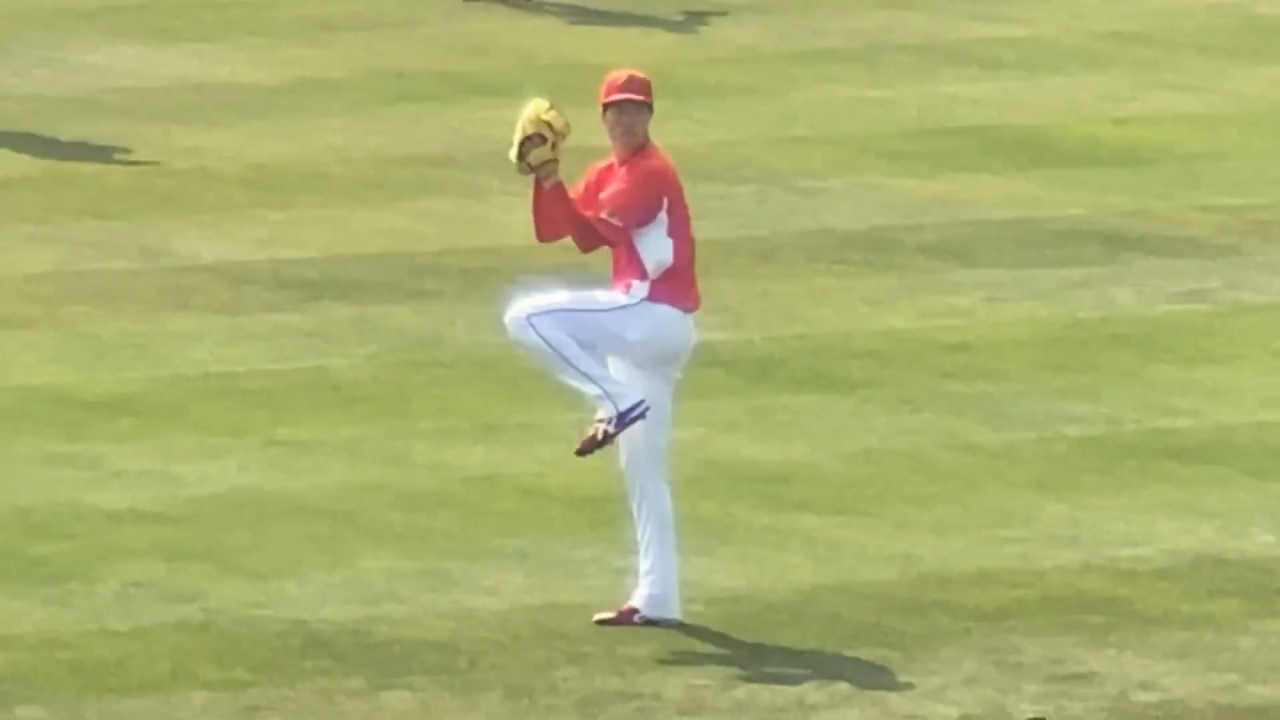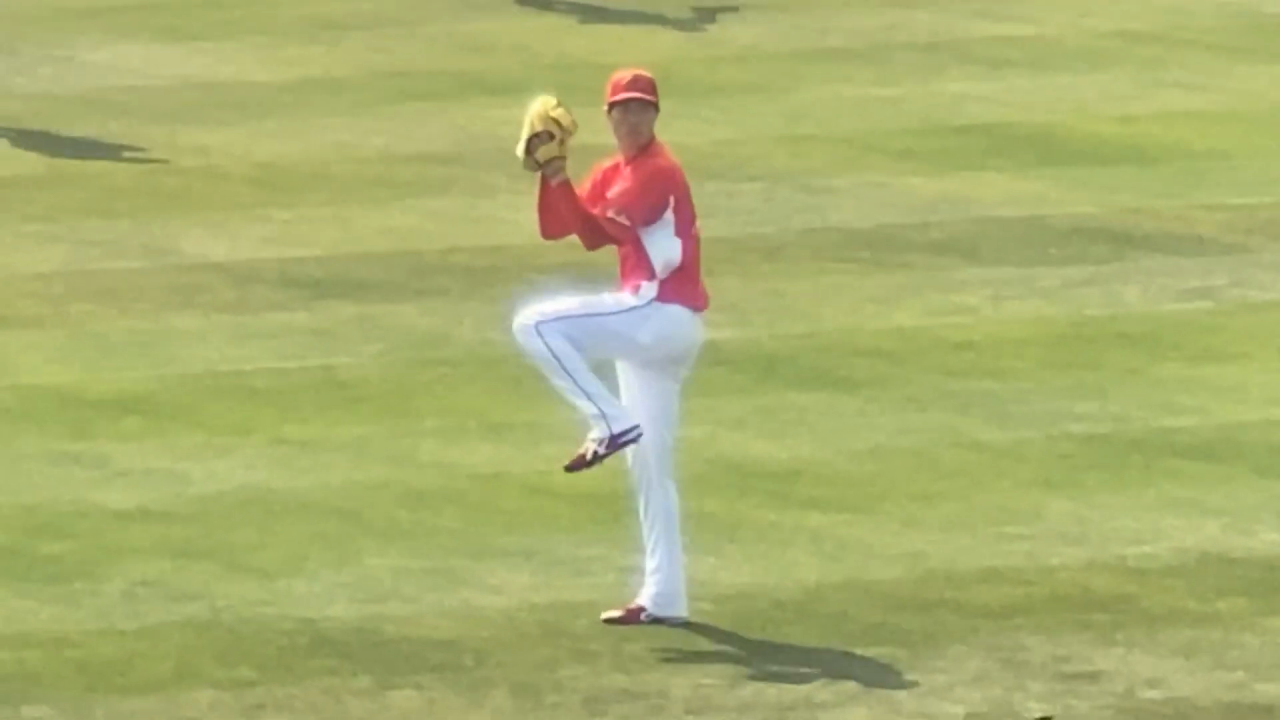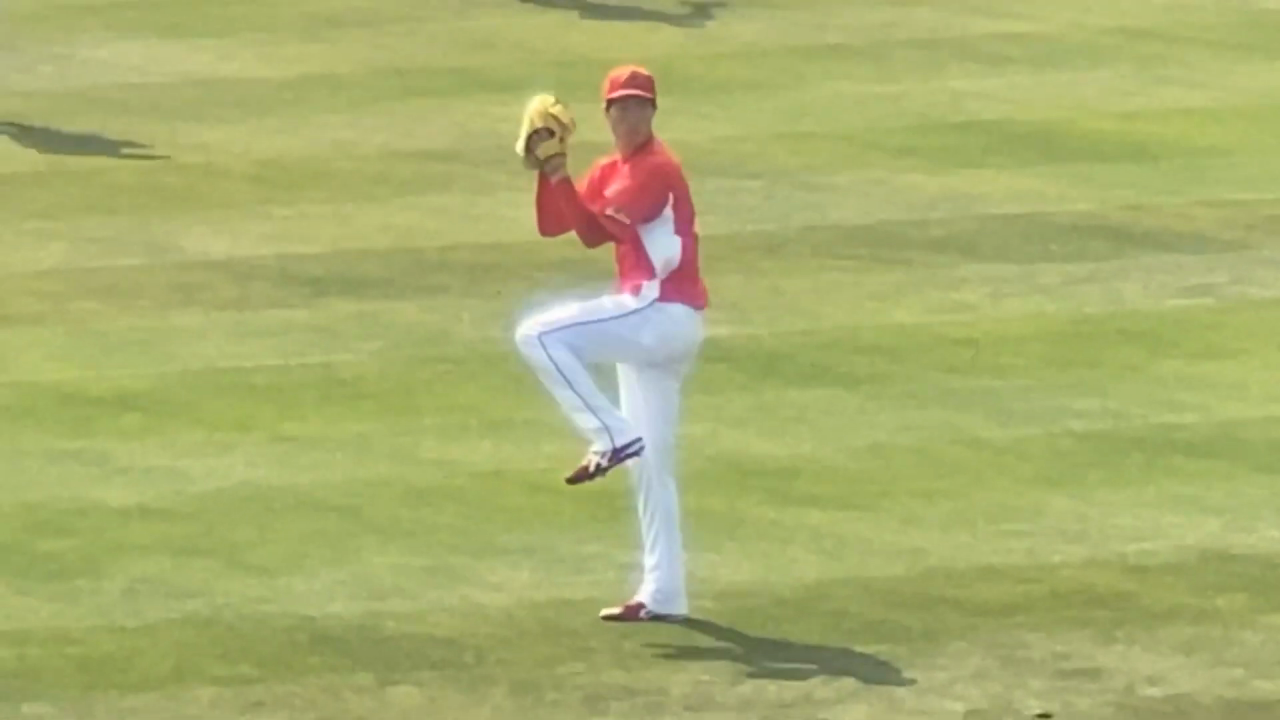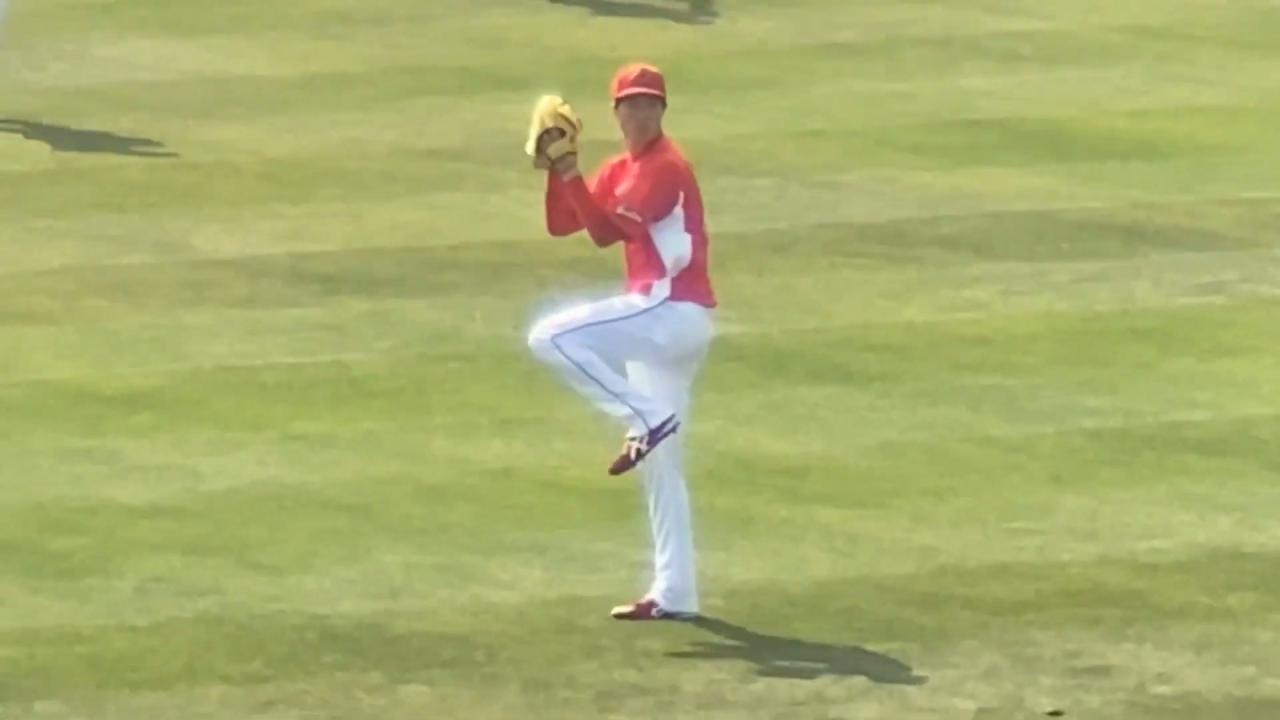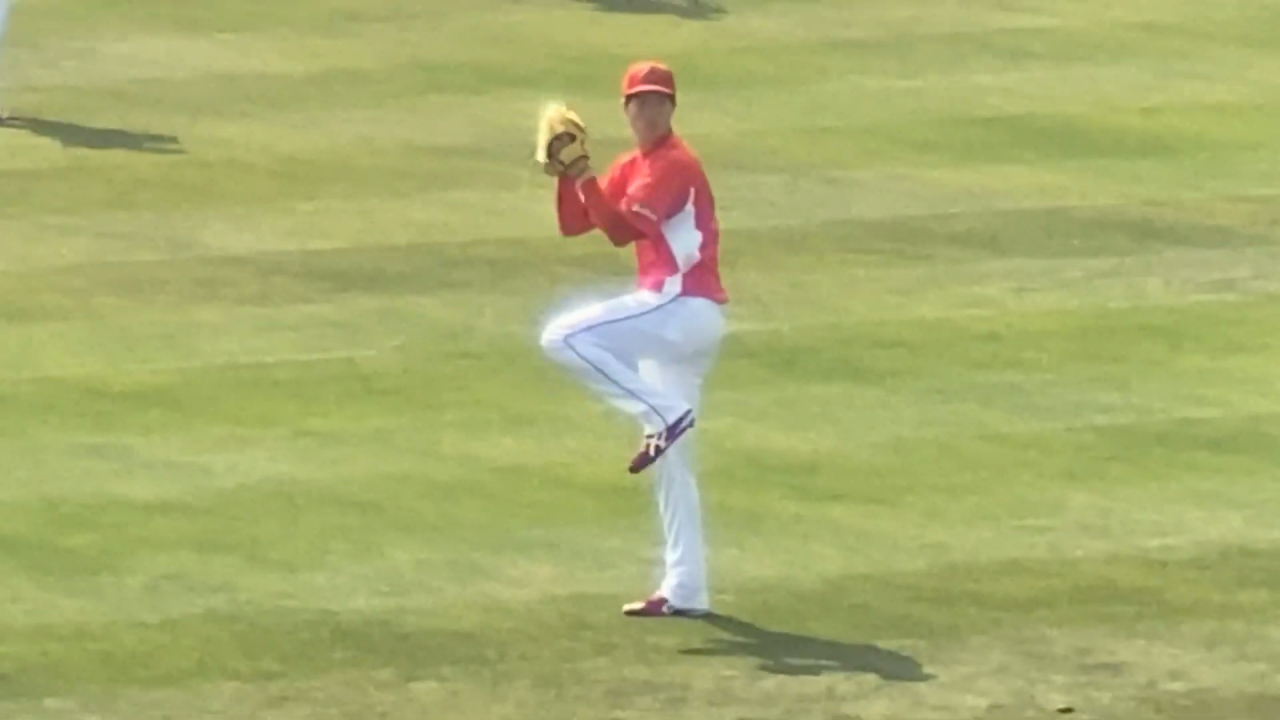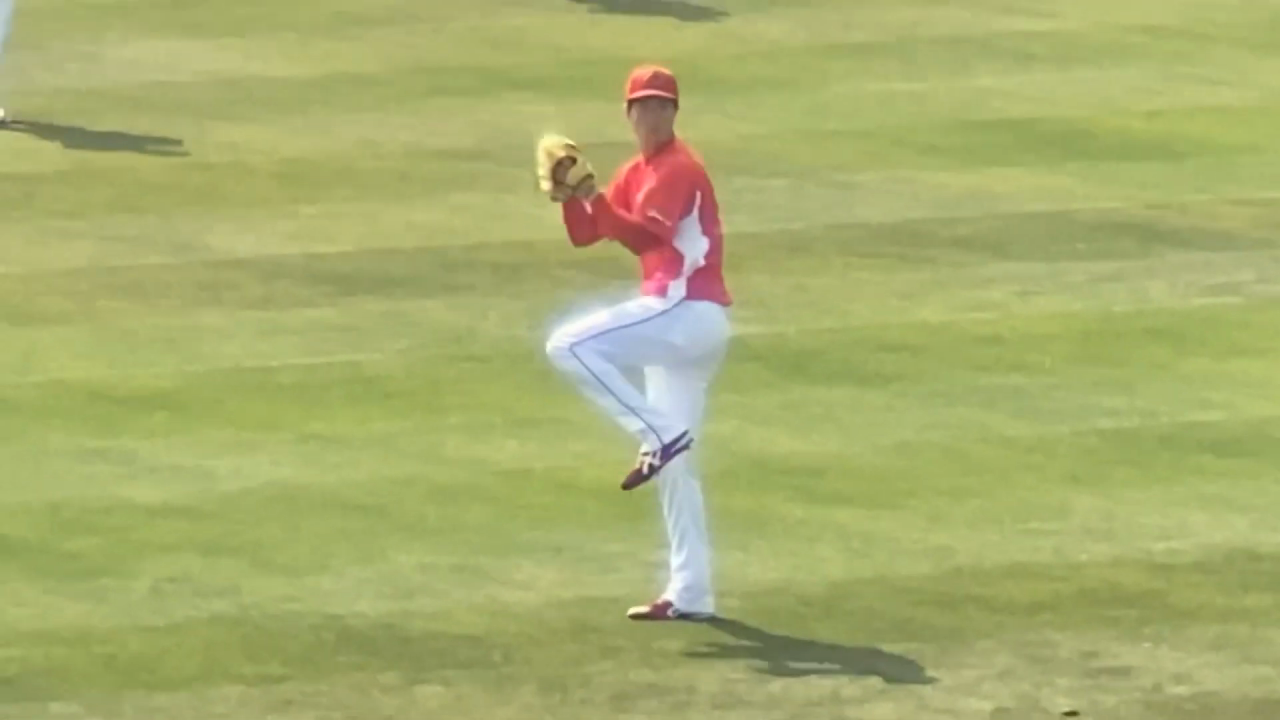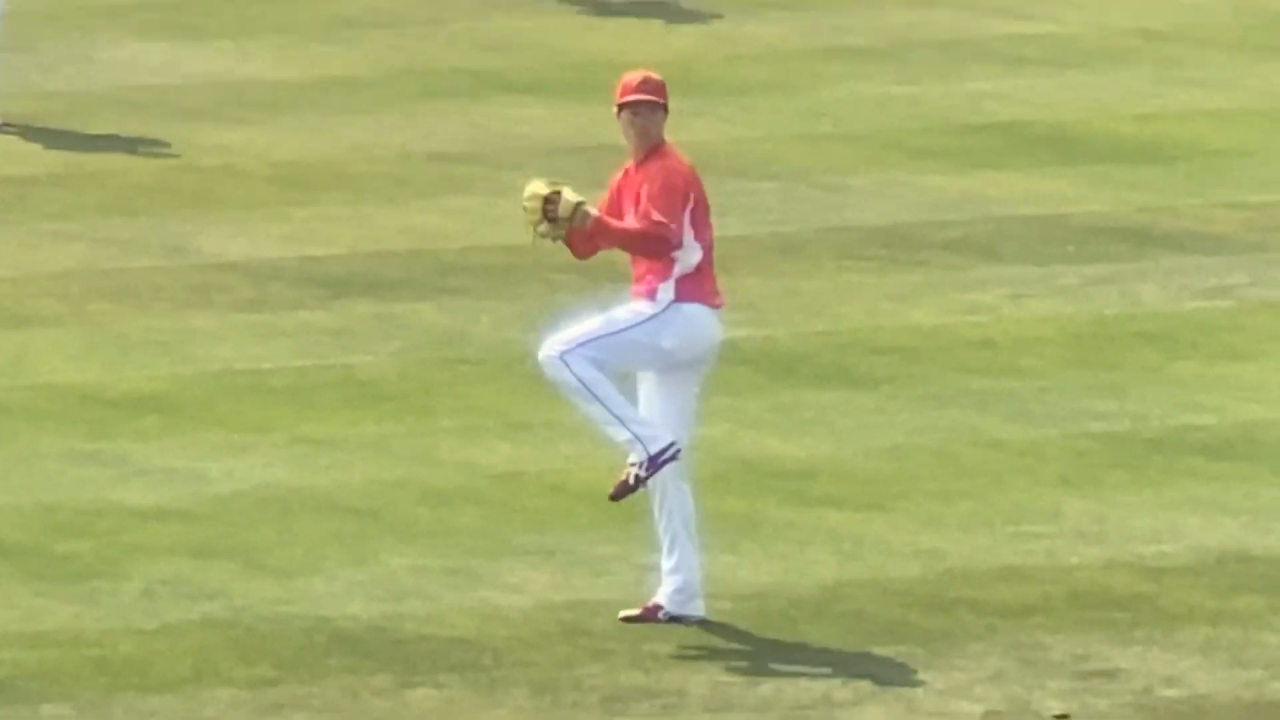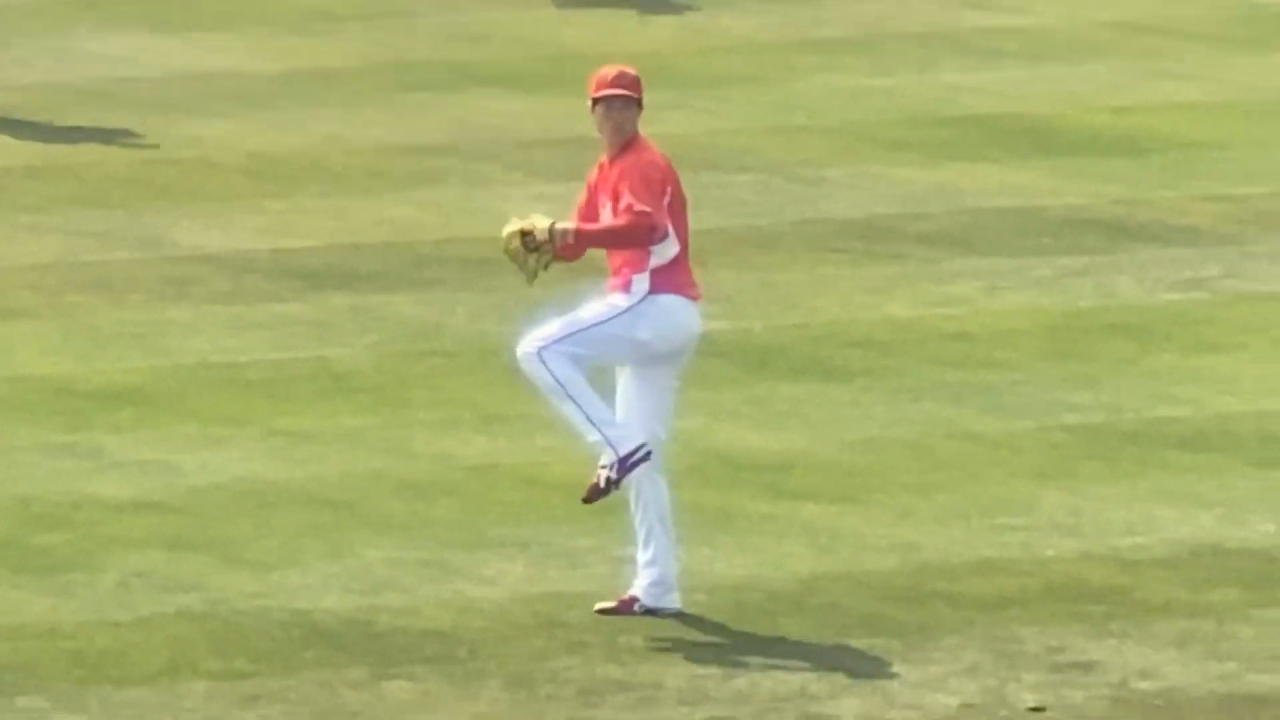
dt=0.1s
person 1, frame 1
left shoulder: (652, 172)
right shoulder: (605, 174)
left elbow: (589, 235)
right elbow: (549, 230)
left wrist: (555, 184)
right wrist: (543, 177)
left hip: (654, 314)
right hip: (654, 322)
left knee: (526, 317)
right knee: (643, 466)
left ankle: (614, 406)
right ankle: (657, 599)
person 1, frame 2
left shoulder: (658, 171)
right shoulder: (611, 173)
left elbow: (596, 233)
right elbow: (554, 228)
left wrist: (563, 181)
right wrist: (549, 174)
left hip: (662, 315)
right hip: (663, 324)
left knee: (533, 325)
right knee: (649, 467)
left ankle: (609, 424)
right ankle: (664, 598)
person 1, frame 3
left shoulder: (656, 168)
right shoulder: (609, 170)
left elbow: (594, 231)
right elbow: (551, 224)
left wrist: (561, 179)
right wrist: (547, 172)
left hip: (660, 313)
right hip: (659, 320)
left knee: (536, 335)
right knee: (649, 463)
left ankle: (610, 436)
right ankle: (663, 595)
person 1, frame 4
left shoulder: (666, 166)
right shoulder: (619, 168)
left elbow: (606, 230)
right elbow: (560, 223)
left wrist: (573, 178)
right wrist: (557, 172)
left hip: (671, 312)
right hip: (670, 319)
left knee: (550, 337)
right knee: (661, 464)
left ankle: (645, 420)
right ankle: (674, 594)
person 1, frame 5
left shoulder: (673, 162)
right shoulder: (629, 167)
left elbow: (623, 228)
right elbow: (575, 223)
left wrist: (586, 181)
right wrist: (568, 176)
left hip: (680, 307)
right hip: (683, 314)
left knee: (562, 337)
right knee: (671, 459)
left ankle: (661, 418)
right ankle: (684, 590)
person 1, frame 6
left shoulder: (678, 167)
right shoulder: (635, 172)
left elbow: (643, 237)
right elbow: (584, 234)
left wrist: (595, 198)
right wrist: (572, 193)
left hip: (685, 311)
right hip: (688, 319)
left knee: (567, 346)
right knee: (676, 464)
left ankle: (659, 433)
right ankle: (689, 594)
person 1, frame 7
left shoulder: (667, 171)
right shoulder: (627, 178)
left elbow: (660, 238)
right elbow: (592, 242)
left wrist: (595, 222)
right wrist: (569, 222)
left hip: (676, 313)
right hip: (685, 322)
left knee: (559, 354)
right knee: (666, 465)
left ankle: (646, 447)
right ankle: (680, 597)
person 1, frame 8
left shoulder: (643, 163)
right shoulder: (604, 172)
left elbow: (646, 227)
right elbow: (576, 244)
left wrist: (577, 231)
right wrist: (550, 239)
left hip: (652, 306)
right hip: (667, 316)
left knee: (536, 351)
right knee: (643, 458)
left ankle: (617, 447)
right ankle: (655, 590)
